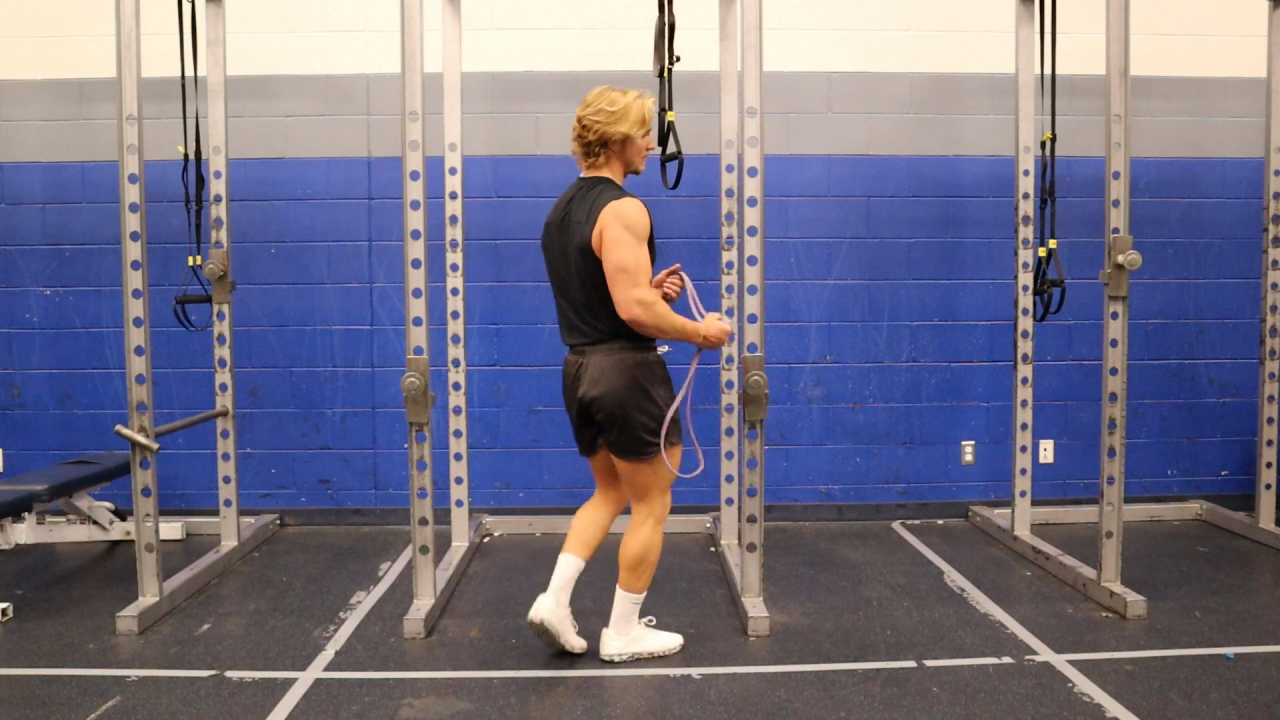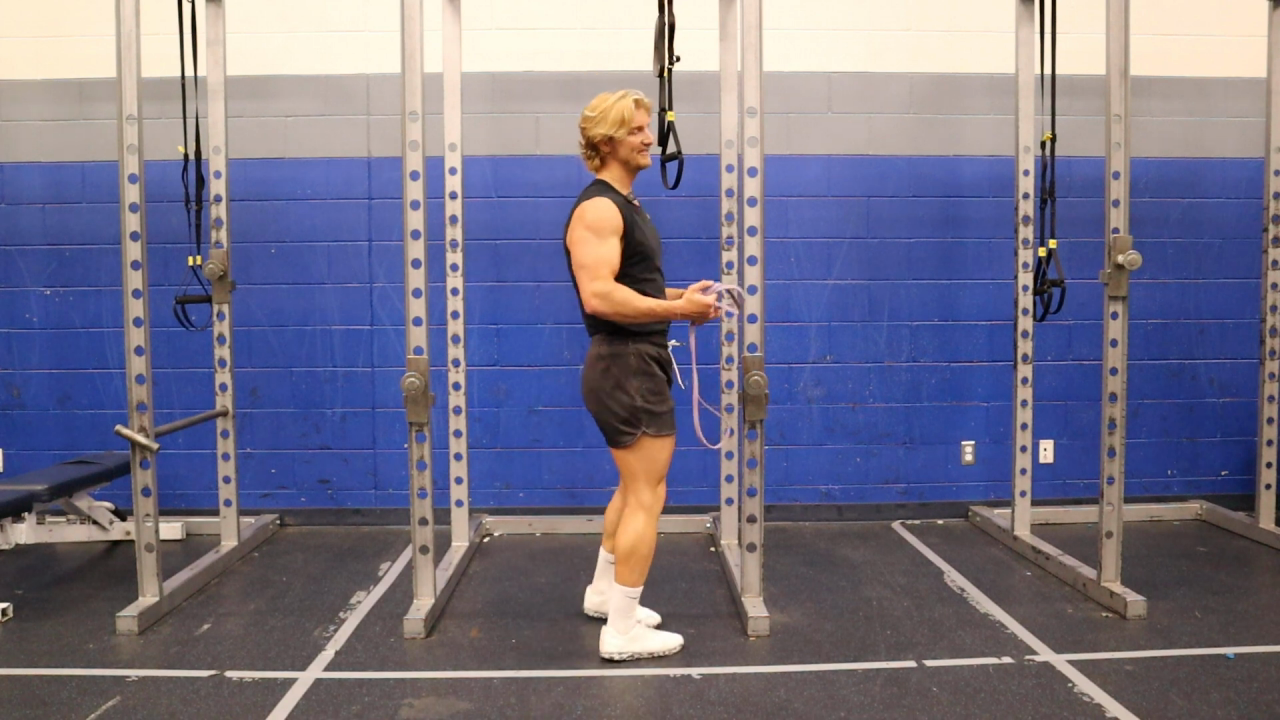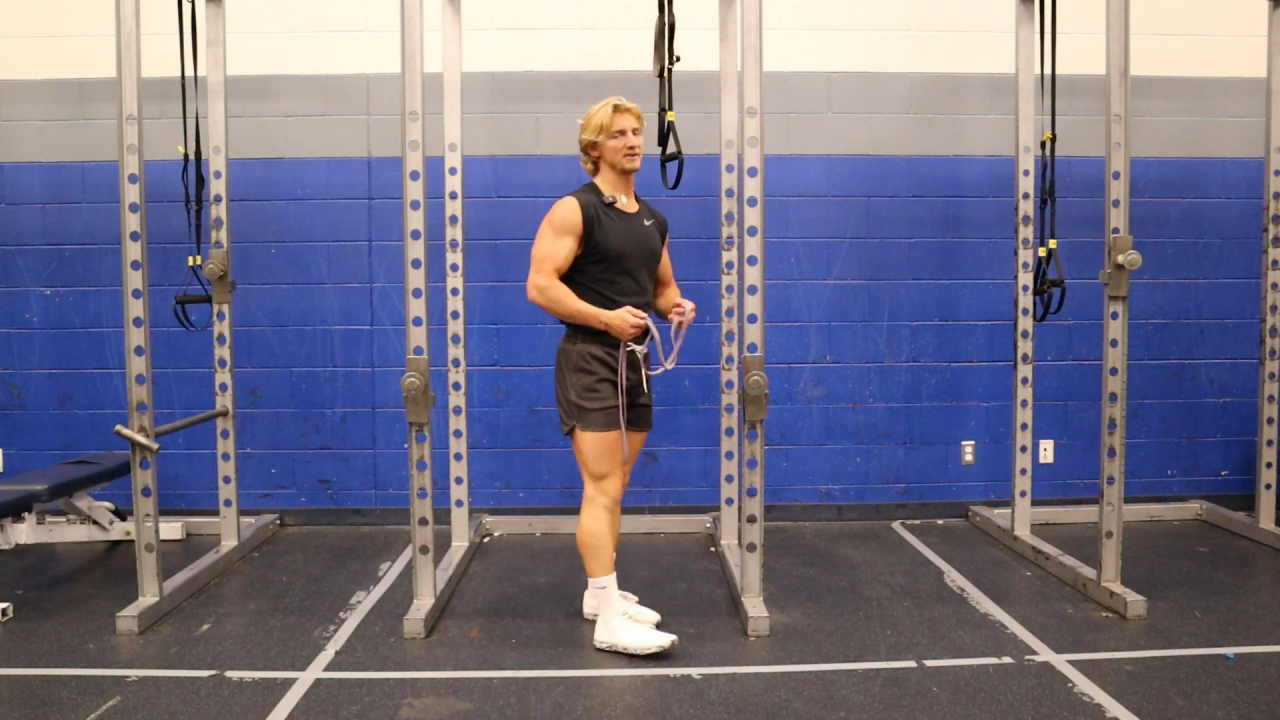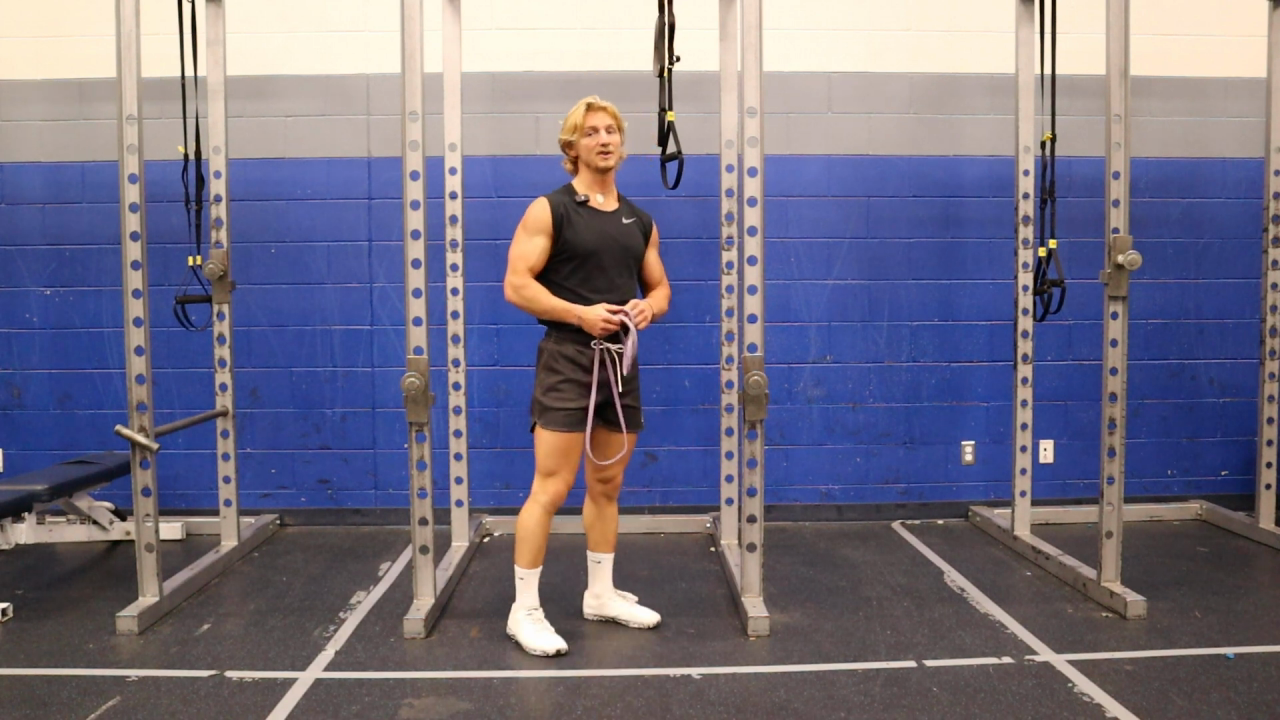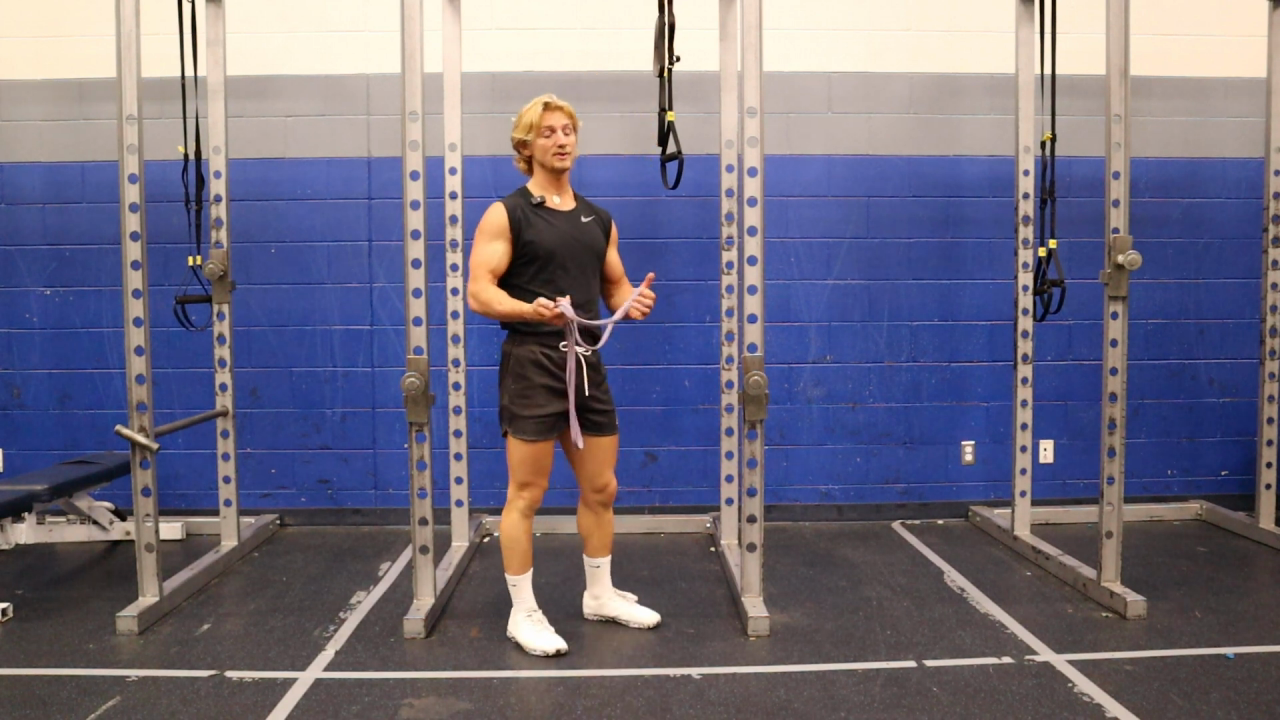
dt=0.4s
person 1, frame 1
left shoulder: (562, 210)
right shoulder: (622, 210)
right elbow: (636, 310)
left wrist: (650, 287)
right wrist: (701, 332)
left hip: (581, 370)
right hip: (628, 372)
left knee: (610, 495)
right knee: (651, 506)
left ankle: (555, 599)
right ankle: (623, 633)
person 1, frame 2
left shoulder: (625, 206)
right shoulder: (598, 208)
right elbow: (600, 297)
left wrist: (677, 295)
right wrist: (678, 310)
left hip: (633, 361)
right hip: (626, 363)
left knee: (633, 488)
right knee: (646, 498)
left ankle: (604, 591)
right ankle: (623, 630)
person 1, frame 3
left shoulder: (654, 220)
right shoulder: (574, 209)
left elbow: (661, 285)
right elbow: (540, 285)
left wrist: (675, 305)
right wrist: (606, 318)
left hip: (632, 363)
right hip: (590, 361)
left knee: (608, 486)
right knee: (605, 490)
left ankle: (602, 594)
right ankle: (610, 620)
person 1, frame 4
left shoulder: (640, 221)
right shoulder: (549, 210)
left elbow: (659, 287)
right elbow: (517, 285)
left wrist: (648, 308)
right wrist: (580, 313)
left hip: (620, 361)
right hip: (567, 358)
left knee: (607, 486)
right knee: (550, 489)
left ankle: (601, 593)
right ankle: (525, 609)
person 1, frame 5
left shoulder: (599, 219)
right shoulder: (506, 214)
left elbow: (615, 286)
right elbow: (478, 293)
left wrist: (633, 301)
right wrist: (530, 310)
left hip: (588, 362)
right hip: (533, 363)
left knee: (601, 490)
right knee: (527, 495)
left ankle: (600, 594)
right ankle: (523, 613)
